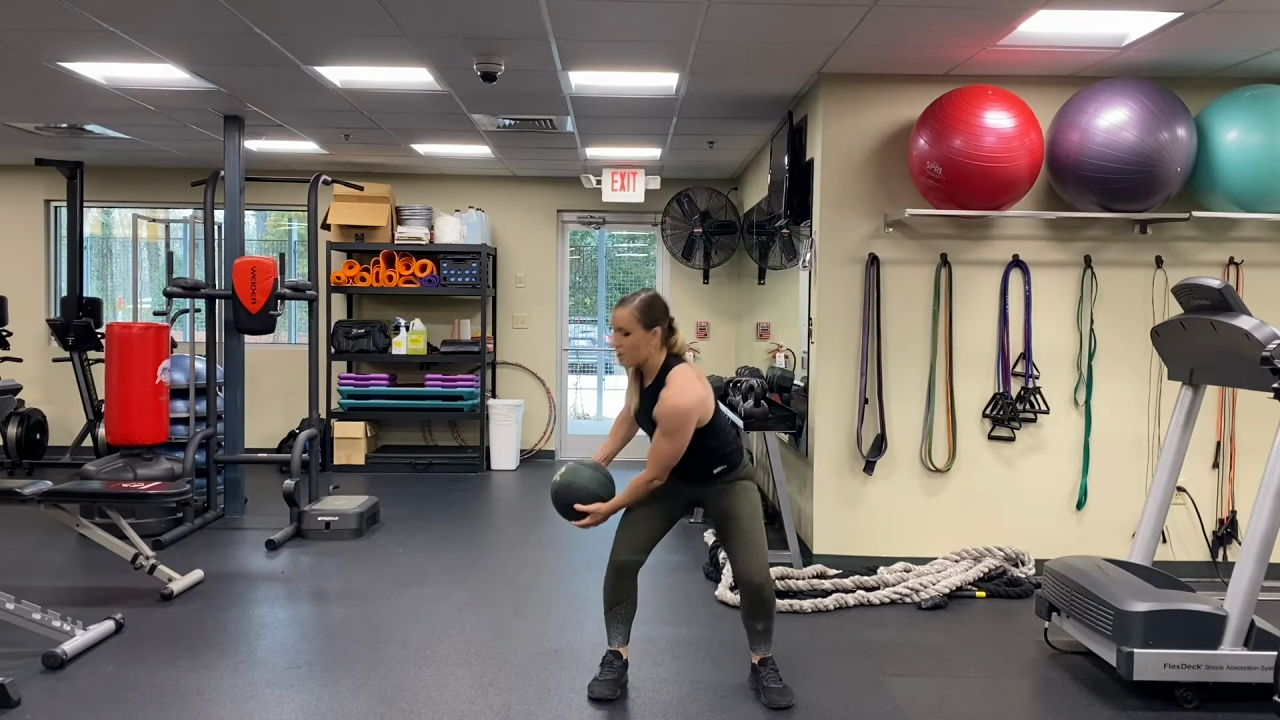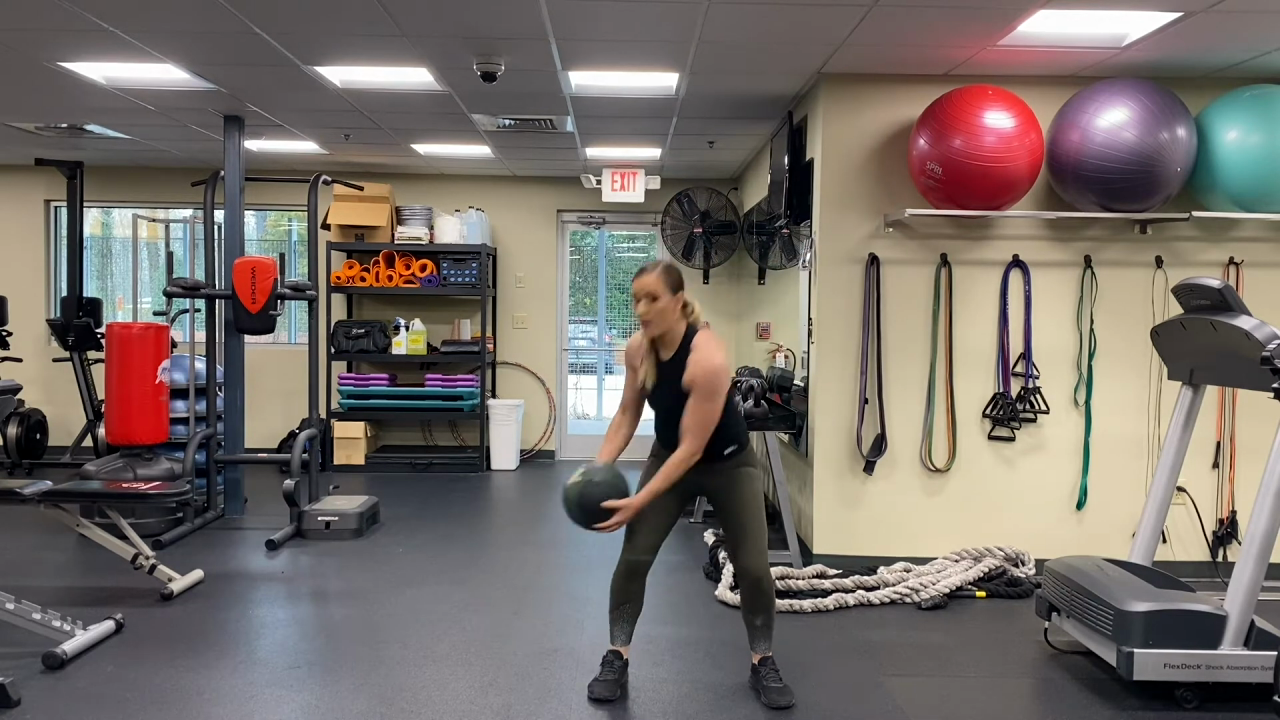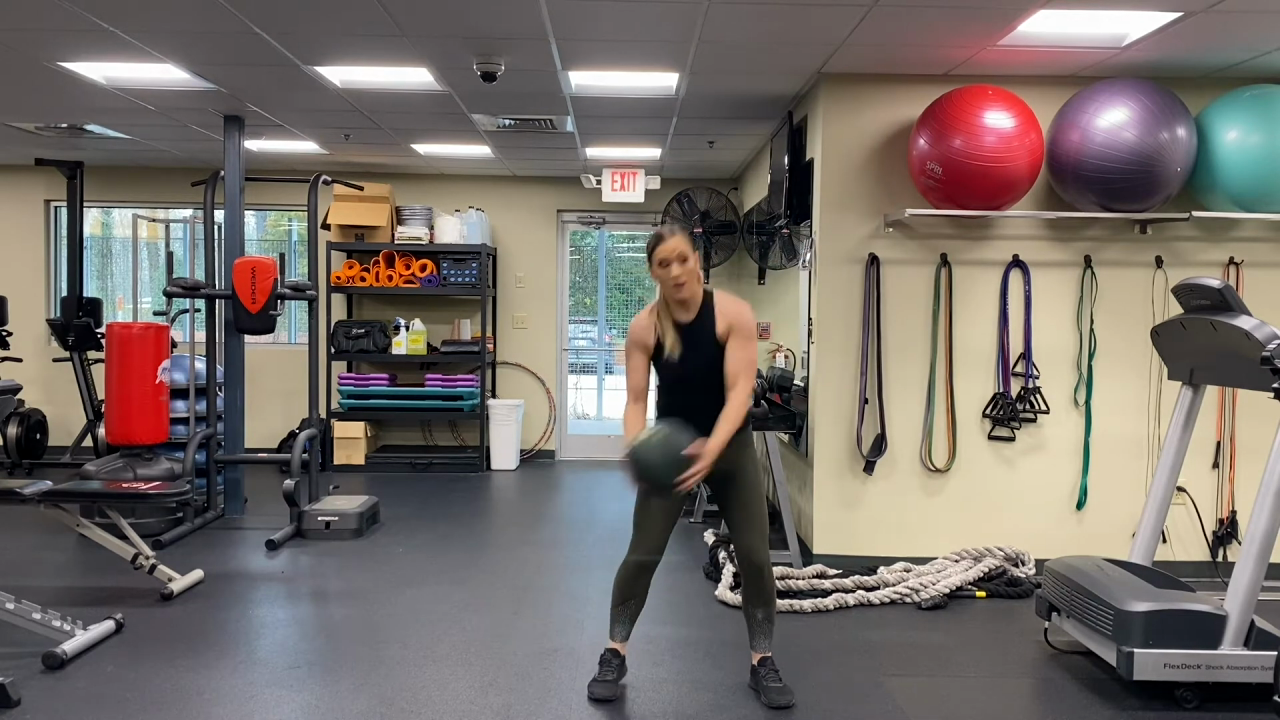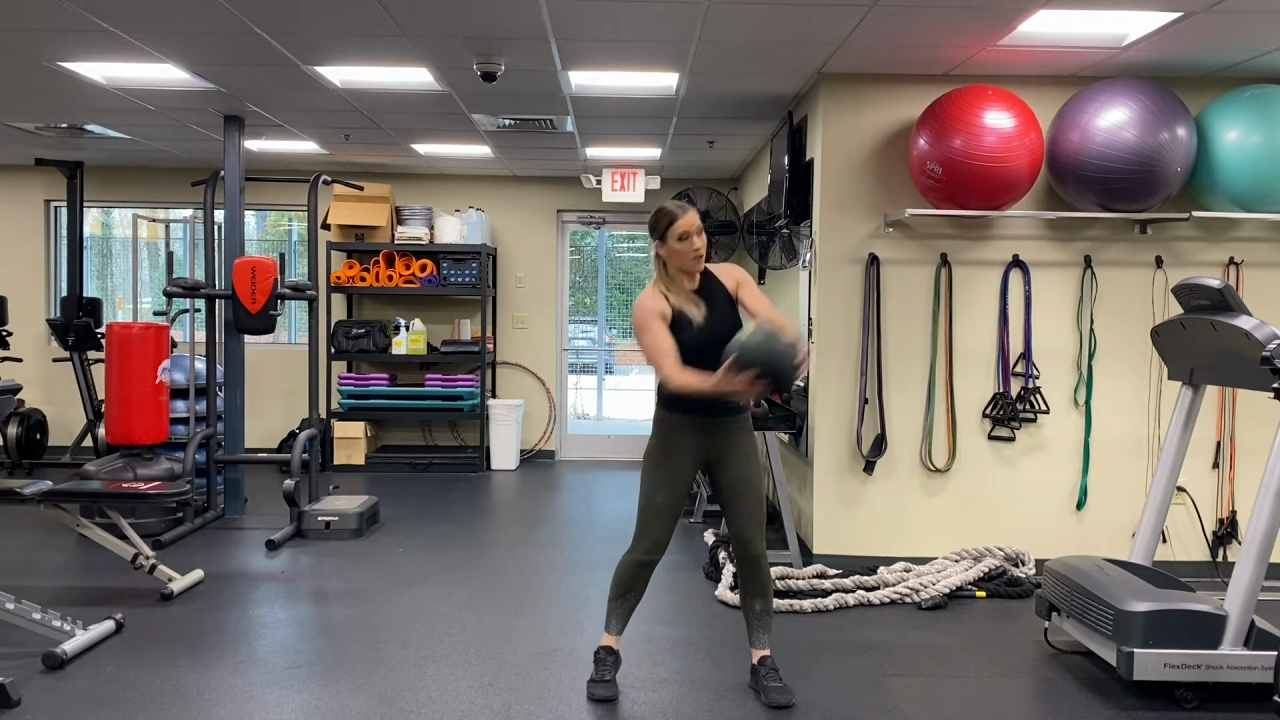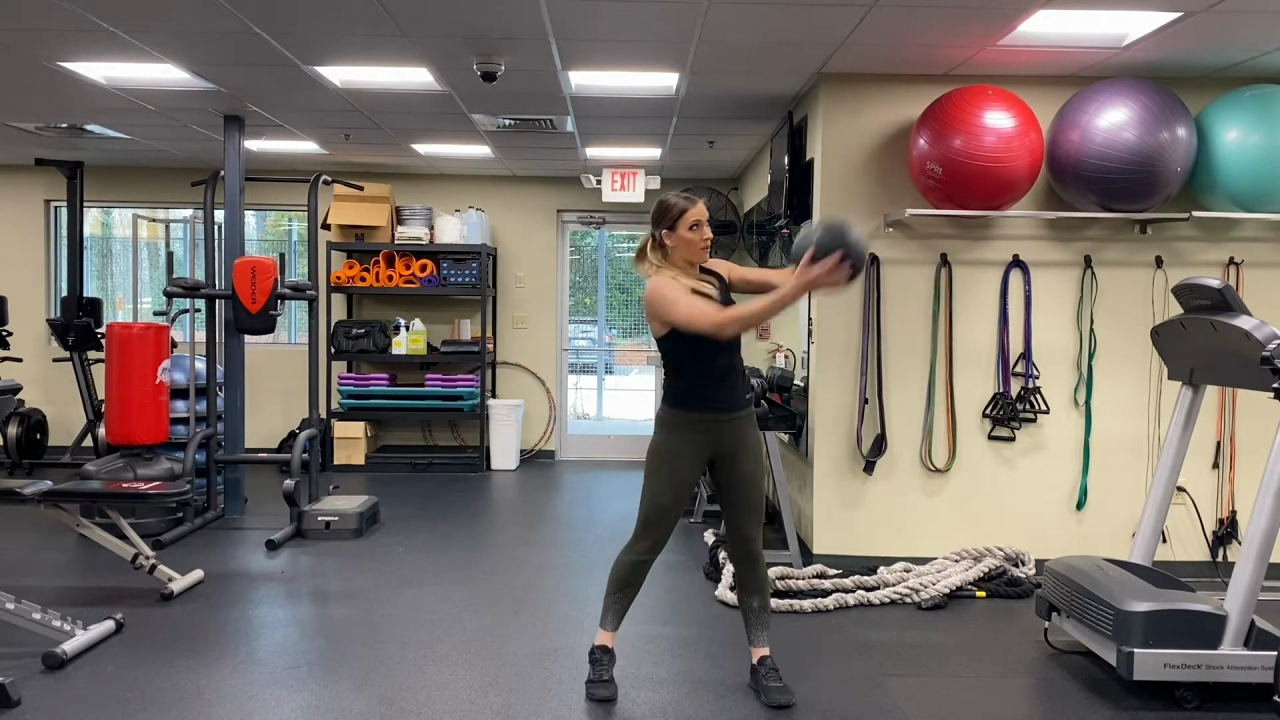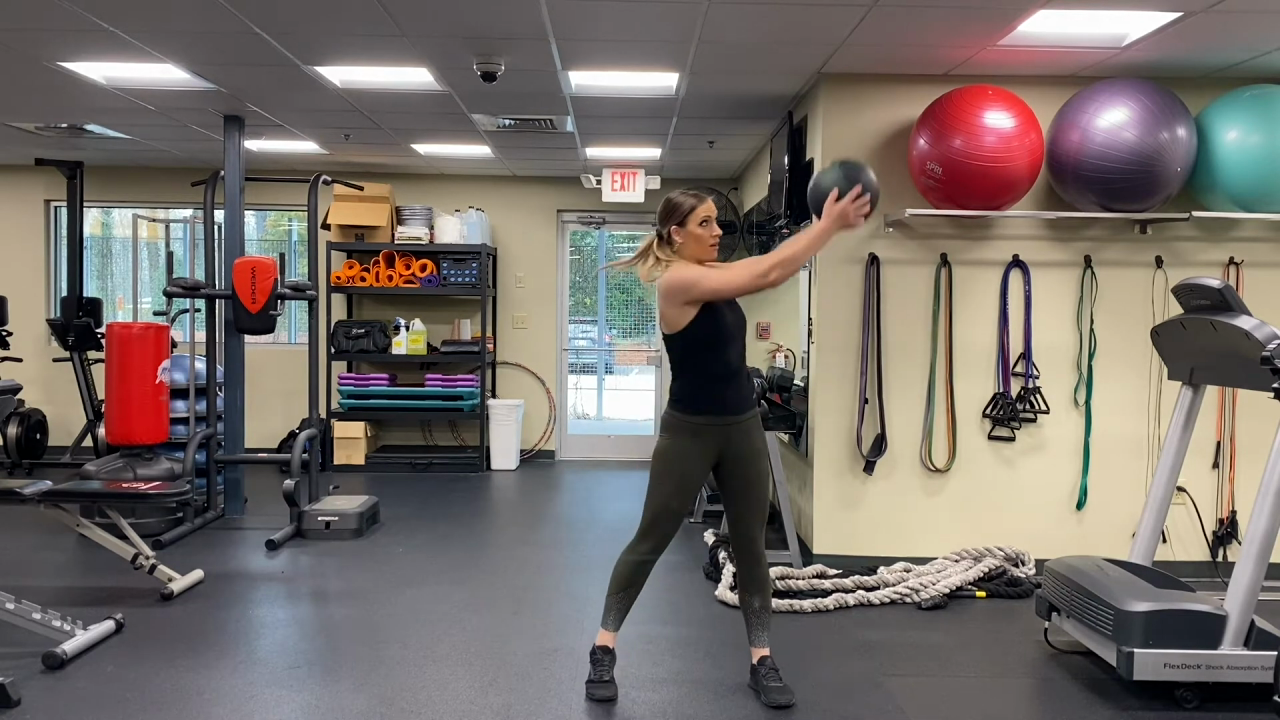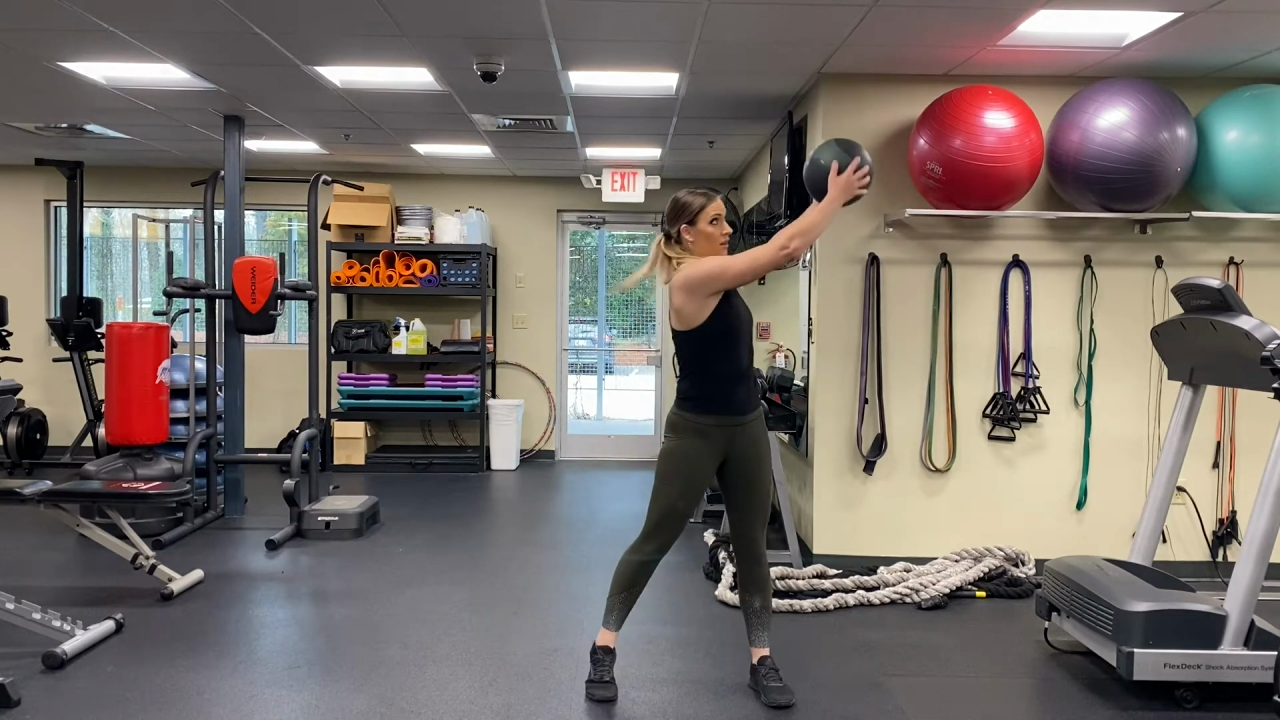
dt=0.1s
person 1, frame 1
left shoulder: (680, 395)
right shoulder: (641, 368)
left elbow: (655, 474)
right elbow: (630, 415)
left wrist: (610, 508)
right wrist: (594, 464)
left hip: (725, 480)
right hip: (673, 478)
left knee: (755, 579)
right knee: (622, 561)
left ankle: (762, 662)
right ankle: (616, 657)
person 1, frame 2
left shoulder: (707, 361)
right shoulder: (638, 350)
left elbow: (691, 451)
right elbow: (627, 412)
left wrist: (638, 502)
right wrist: (598, 468)
left hip: (727, 464)
right hip: (669, 460)
left knee: (754, 568)
right knee: (634, 557)
left ankle: (762, 661)
right ankle: (616, 656)
person 1, frame 3
left shoulder: (732, 312)
right shoulder: (645, 326)
left elbow: (740, 392)
right elbow: (636, 401)
left wrist: (714, 447)
right wrist: (636, 447)
left hip: (730, 446)
left knee: (755, 557)
right knee: (643, 555)
left ankle: (762, 660)
right ankle: (614, 653)
person 1, frame 4
left shoulder: (729, 277)
right shoulder: (651, 303)
left elbow: (772, 321)
right elbow: (671, 375)
left wrist: (790, 345)
right wrist: (719, 384)
left hip: (734, 430)
right hip: (677, 432)
left knee: (752, 547)
right knee: (648, 547)
left ankle: (762, 658)
right ankle: (608, 649)
person 1, frame 5
left shoulder: (719, 273)
right shoulder: (661, 288)
left elbow: (775, 280)
right elbow: (721, 324)
left wrist: (817, 271)
right wrist: (797, 288)
left hip: (738, 425)
right hip: (683, 428)
left knee: (748, 545)
right knee: (646, 541)
left ankle: (761, 659)
right ankle: (603, 648)
person 1, frame 6
left shoulder: (713, 274)
right shoulder: (679, 281)
left elbow: (775, 267)
right elbow: (766, 272)
left wrist: (831, 223)
right wrist: (829, 223)
left hip: (742, 426)
right hip: (690, 430)
left knee: (751, 545)
right knee: (650, 541)
left ankle: (761, 659)
right ankle: (603, 648)
person 1, frame 7
left shoulder: (717, 270)
right shoulder: (693, 276)
left elbow: (778, 251)
right elbow: (781, 249)
left wrist: (832, 199)
right wrist: (836, 197)
left hip: (746, 426)
right hip: (696, 431)
left knee: (752, 546)
right knee: (654, 541)
left ankle: (761, 659)
right ankle: (604, 647)
